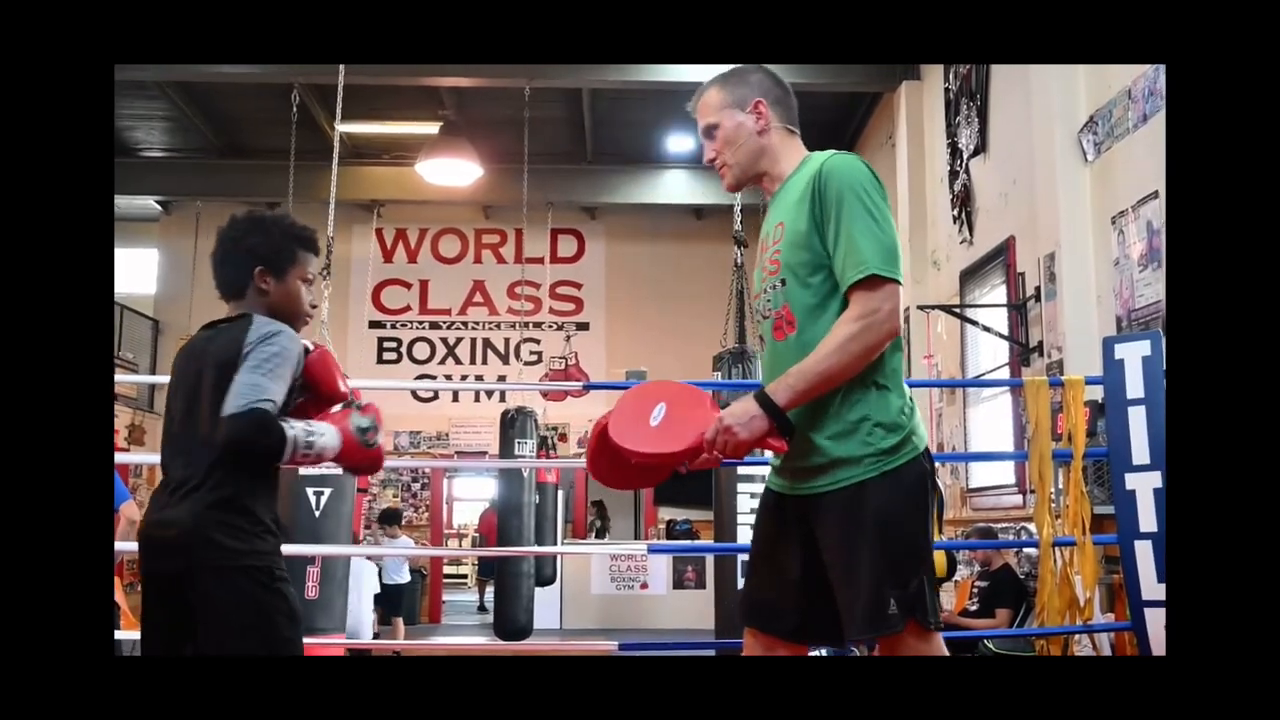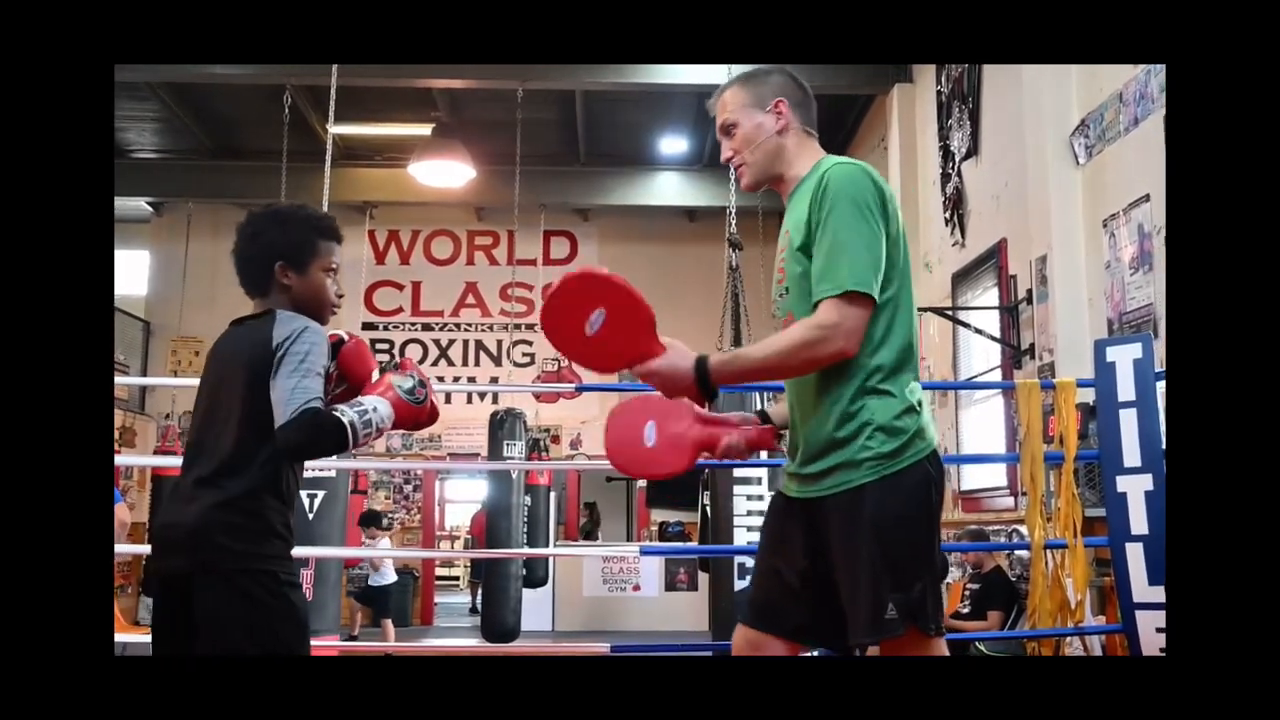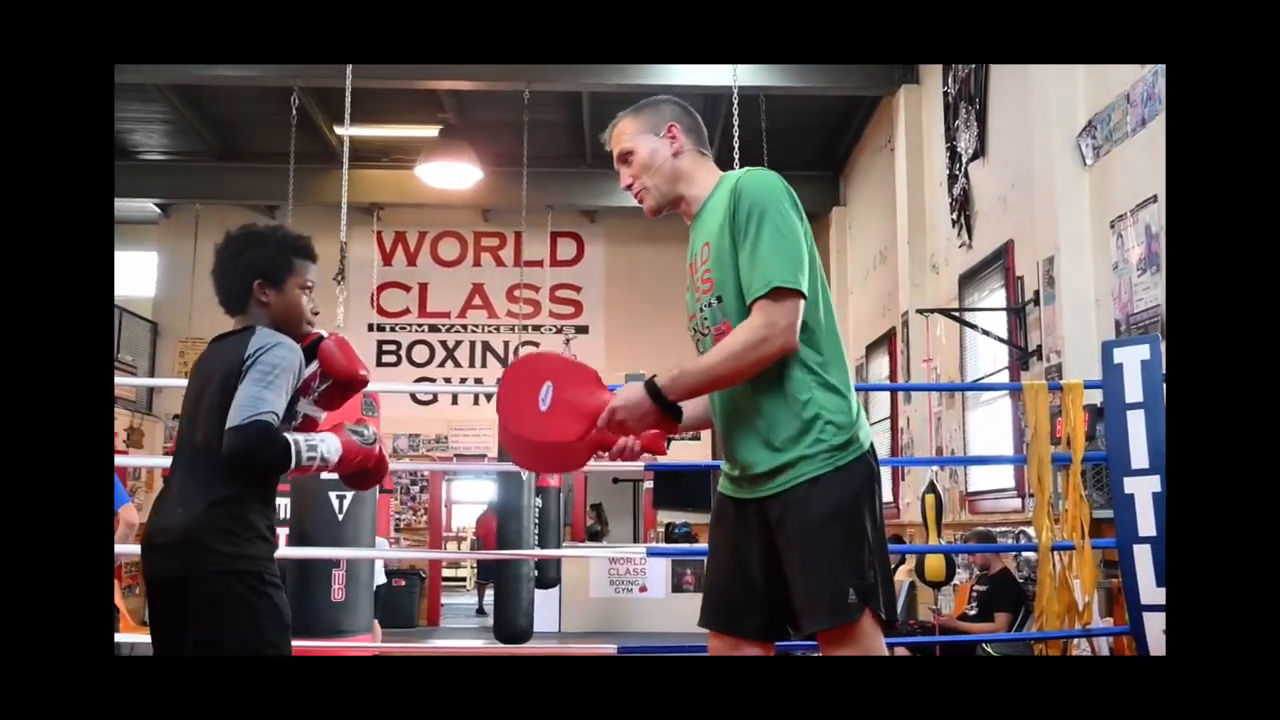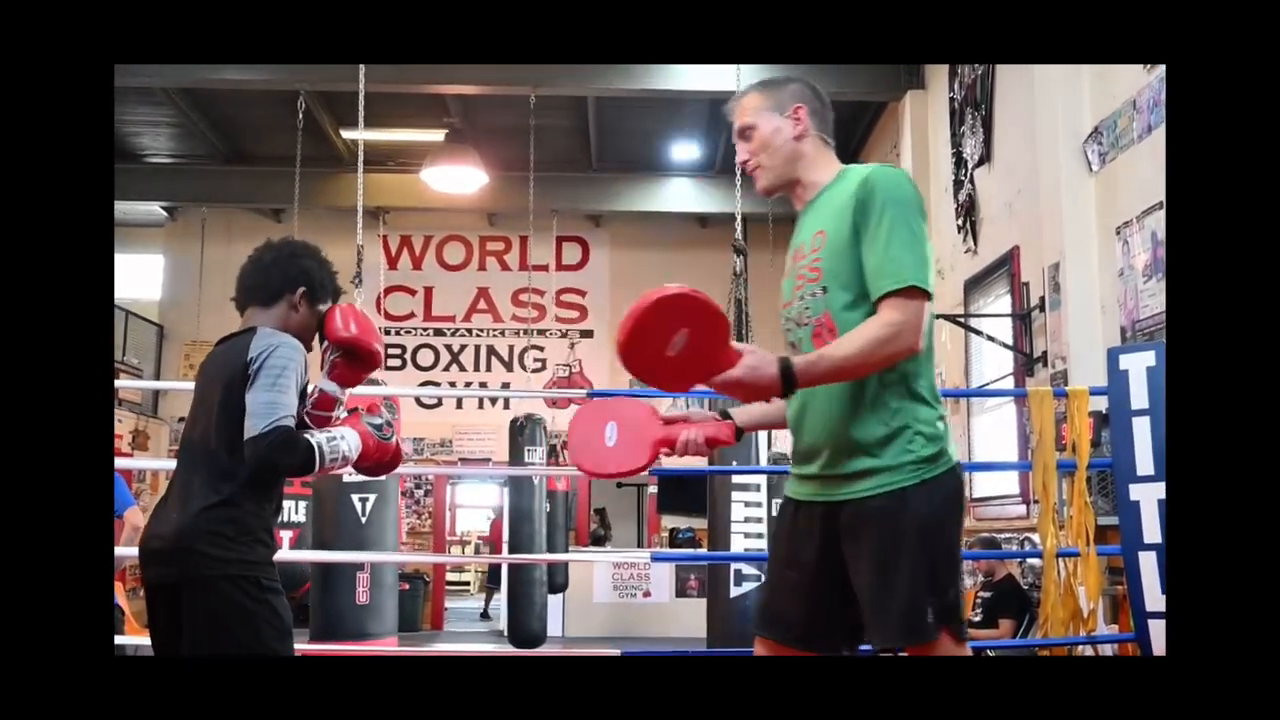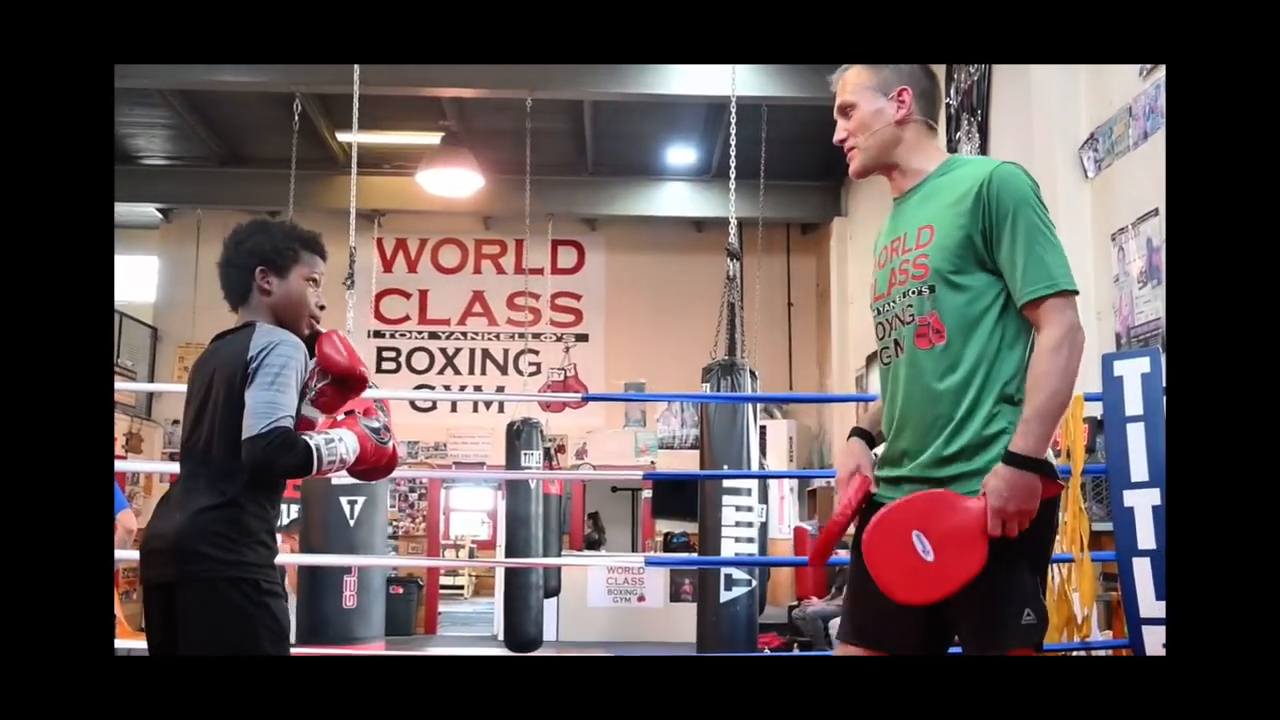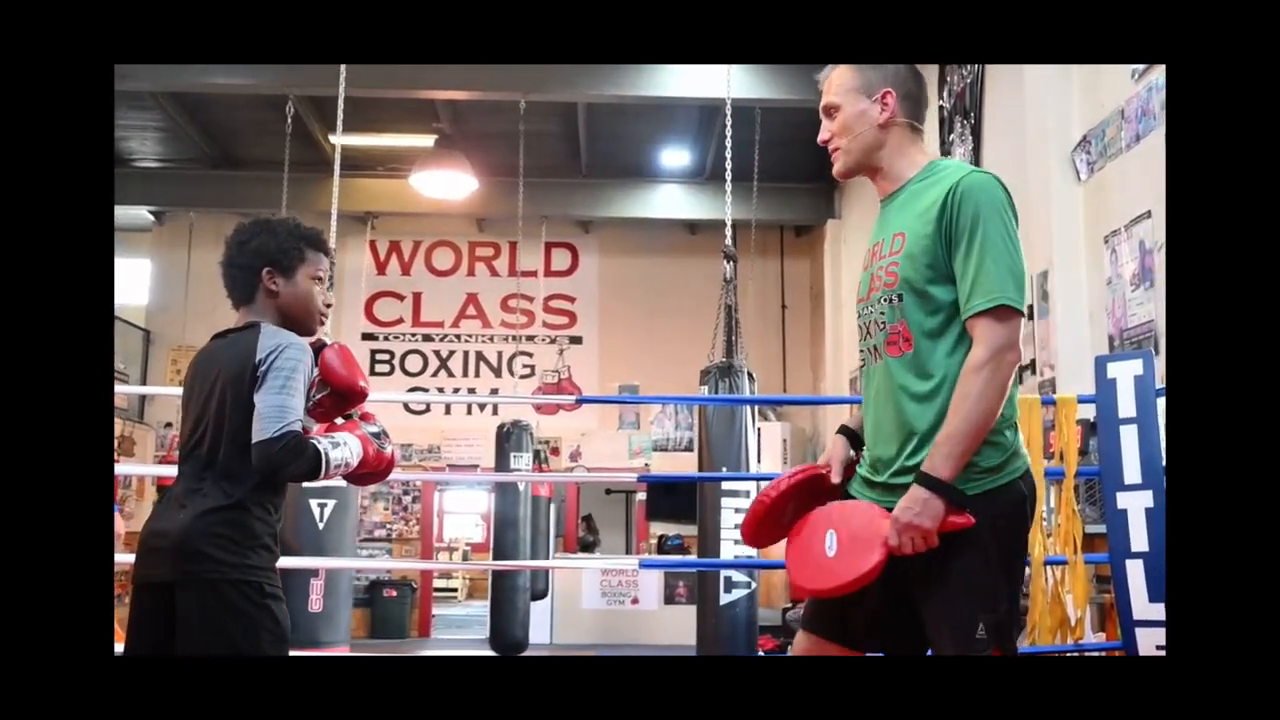
dt=0.7s
person 1, frame 1
left shoulder: (835, 174)
right shoulder: (778, 216)
left elbow: (878, 315)
left wrist: (767, 405)
right wrist: (731, 421)
left hip: (867, 467)
right hip: (797, 475)
left knee: (905, 642)
right knee: (767, 642)
person 1, frame 2
left shoulder: (843, 182)
right shoulder: (804, 208)
left elbow: (838, 335)
left wrist: (704, 372)
right wrist: (766, 421)
left hip: (877, 469)
right hip: (810, 478)
left knee: (908, 646)
right knee: (758, 645)
person 1, frame 3
left shoulder: (753, 190)
right shoulder: (702, 237)
left elbow: (776, 332)
left wrist: (657, 394)
right wrist: (659, 421)
left hip: (818, 464)
right hip: (746, 481)
left knee: (848, 639)
right knee: (732, 643)
person 1, frame 4
left shoulder: (875, 186)
right shoulder: (806, 228)
left elbow: (903, 328)
left wrist: (783, 374)
right wrist: (729, 420)
left hip: (898, 478)
right hip: (814, 489)
left knee: (932, 646)
right knee: (779, 646)
person 1, frame 5
left shoulder: (992, 185)
right shoulder: (893, 225)
left elbow: (1061, 329)
left wrist: (1021, 460)
right wrist: (864, 436)
left hip: (987, 491)
right hip: (895, 494)
left knee: (1002, 649)
right knee: (862, 647)
person 1, frame 6
left shoulder: (966, 192)
right shoulder: (888, 220)
left elbow: (997, 348)
left wrist: (934, 482)
right wrist: (852, 434)
left hip: (967, 493)
right hip: (876, 492)
right knee: (816, 647)
person 2, frame 1
left shoulder: (194, 349)
right shoulder: (274, 337)
right elbow: (246, 432)
left wrist: (296, 405)
right wrist: (334, 436)
left hip: (167, 537)
right hip: (233, 542)
person 2, frame 2
left shoulder: (230, 341)
right shoulder: (299, 332)
right elbow: (301, 434)
left wrist: (331, 394)
right wrist: (387, 404)
left hip: (180, 535)
right hip: (242, 545)
person 2, frame 3
left shoulder: (213, 356)
right shoulder: (275, 348)
right elbow: (249, 445)
left wrist: (315, 403)
right wrist: (336, 446)
left hip: (169, 543)
right hip: (226, 550)
person 2, frame 4
left shoulder: (222, 355)
right shoulder: (279, 347)
right elbow: (272, 450)
left wrist: (336, 382)
right wrist: (355, 438)
left hip: (167, 545)
right hip: (225, 554)
person 2, frame 5
left shoulder: (212, 355)
right shoulder: (278, 345)
right elbow: (268, 451)
left wrist: (314, 406)
right wrist: (350, 441)
left hip: (168, 543)
right hip: (225, 553)
person 2, frame 6
left shoulder: (209, 355)
right shoulder: (284, 347)
right elbow: (275, 454)
left wrist: (308, 412)
right wrist: (352, 445)
left hip: (164, 544)
right hip: (227, 554)
